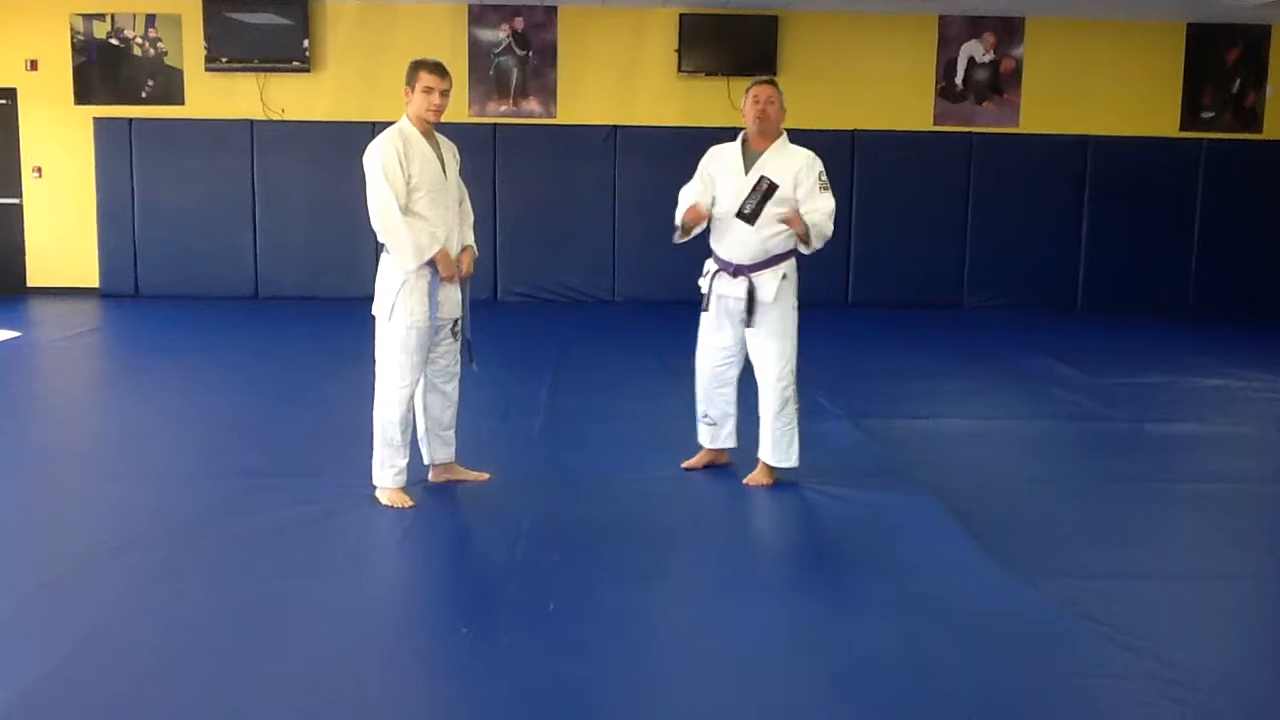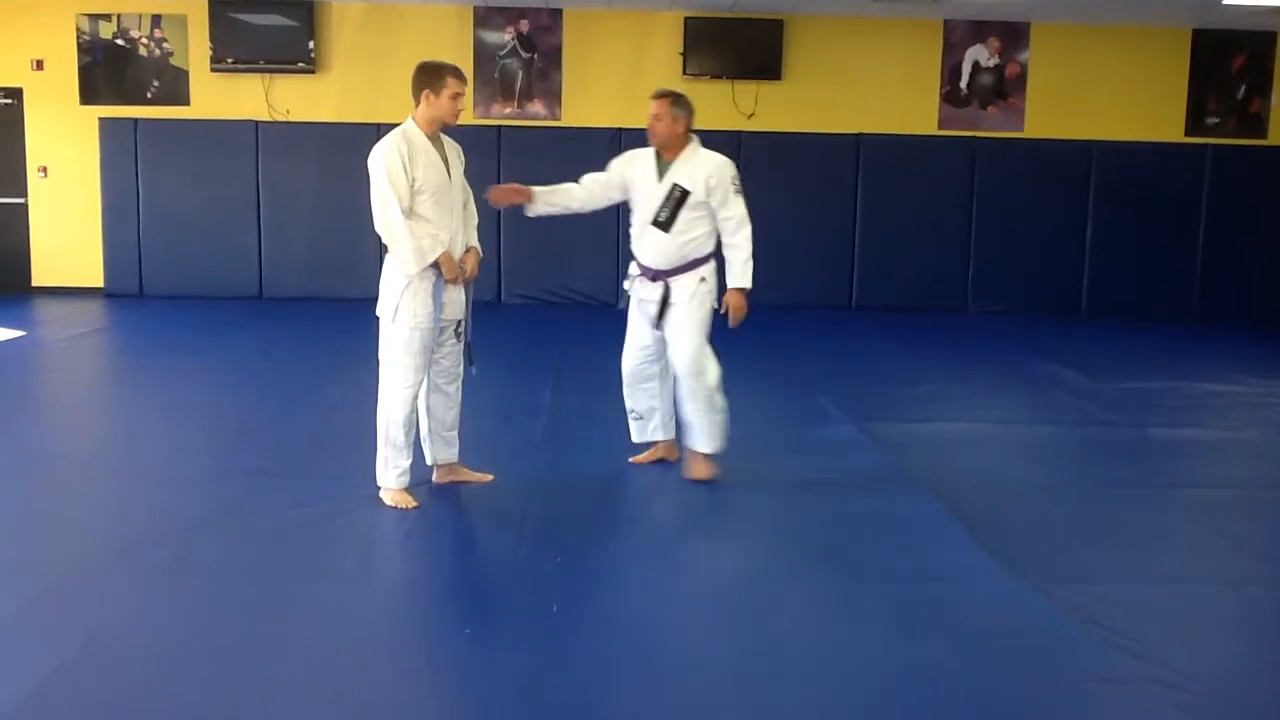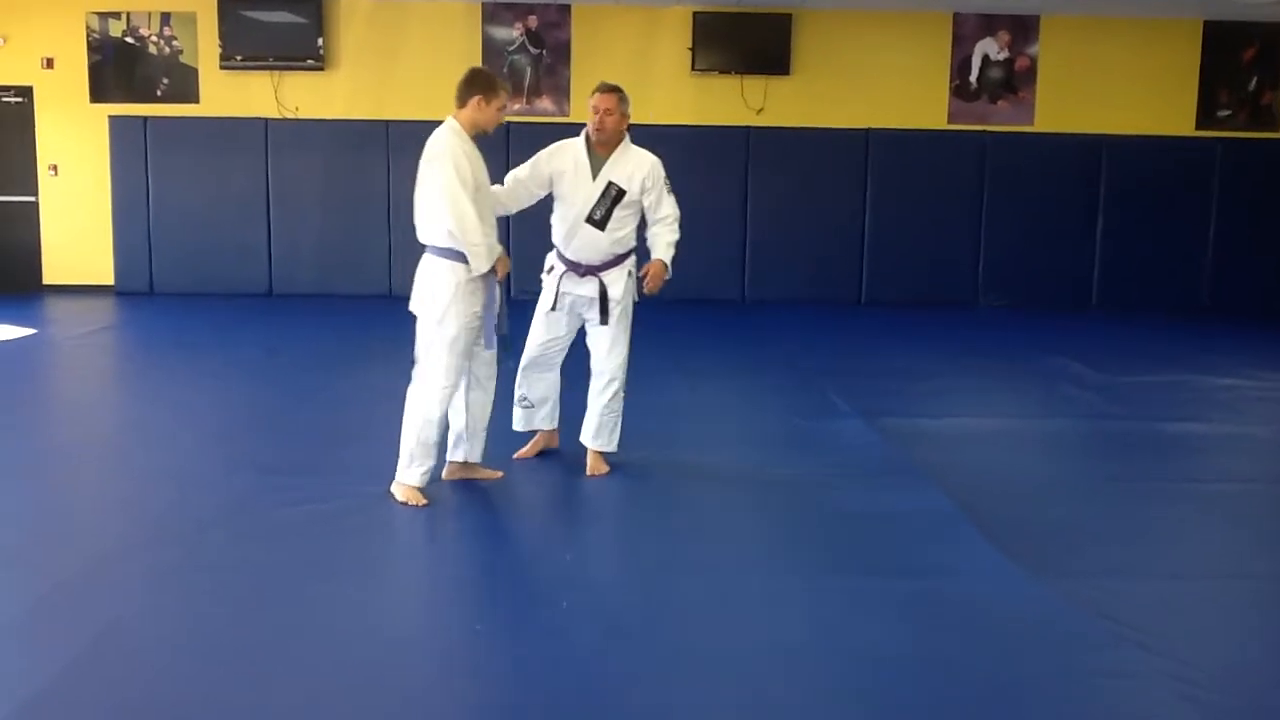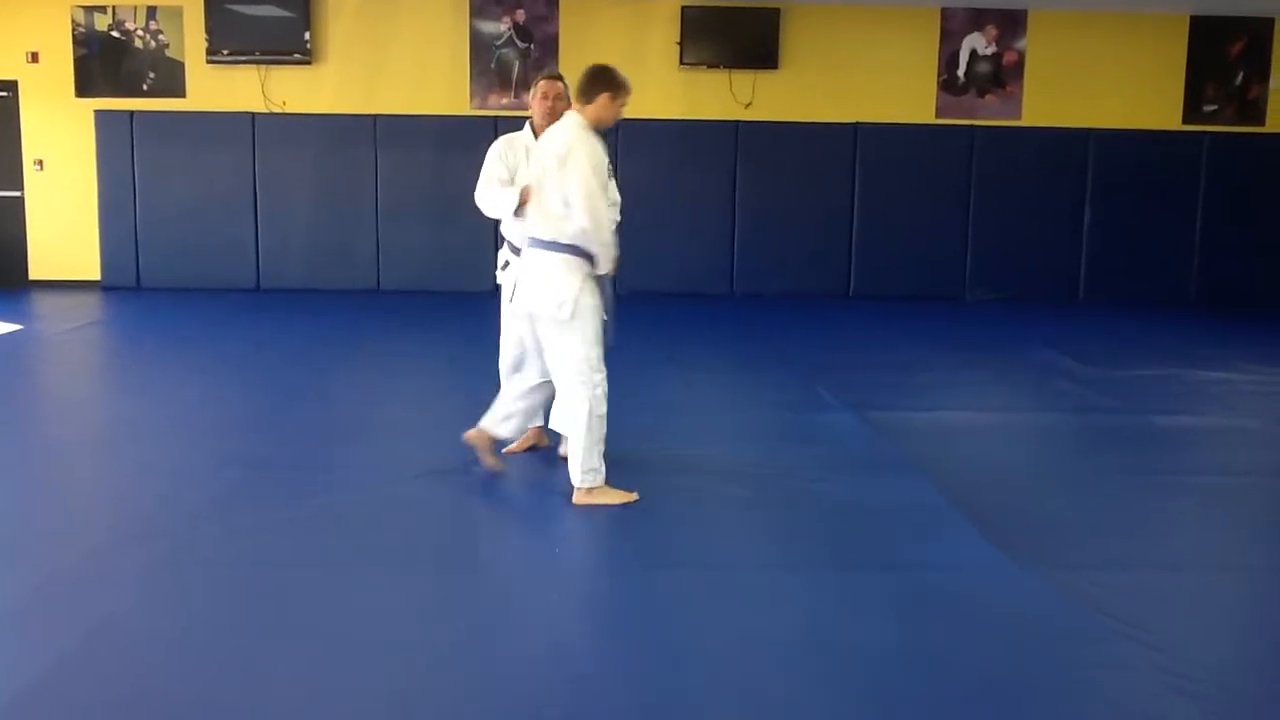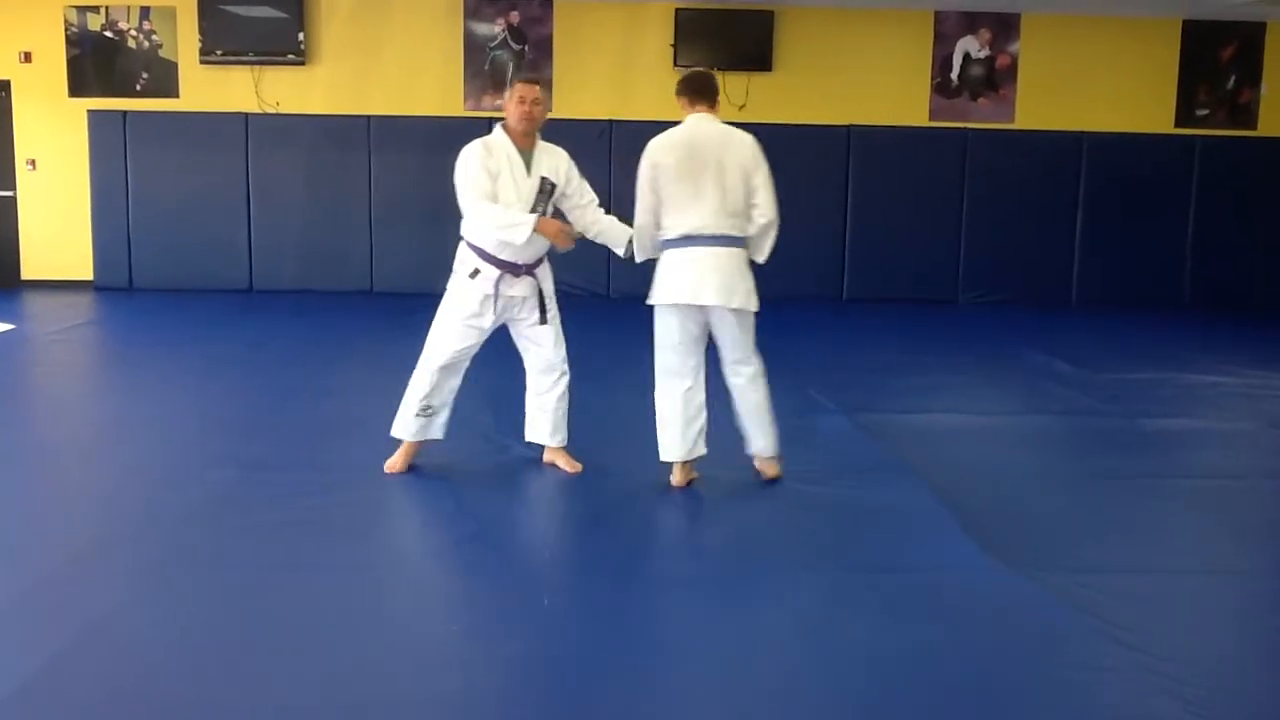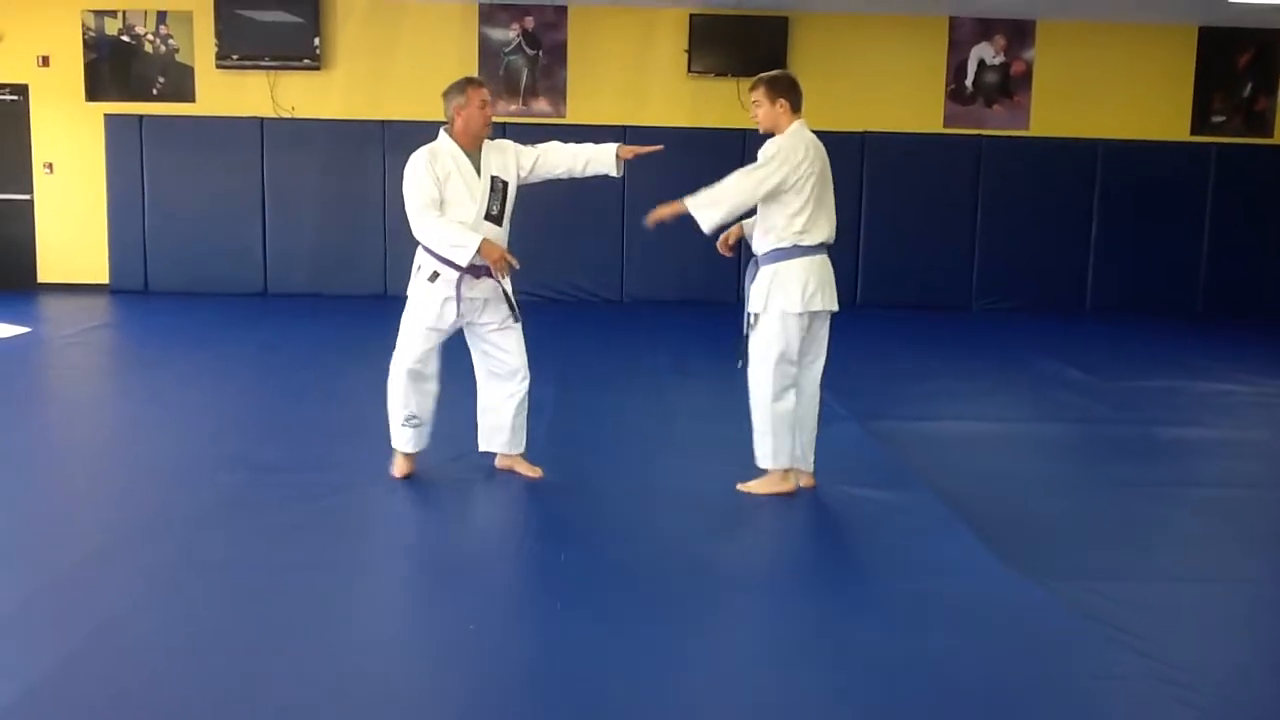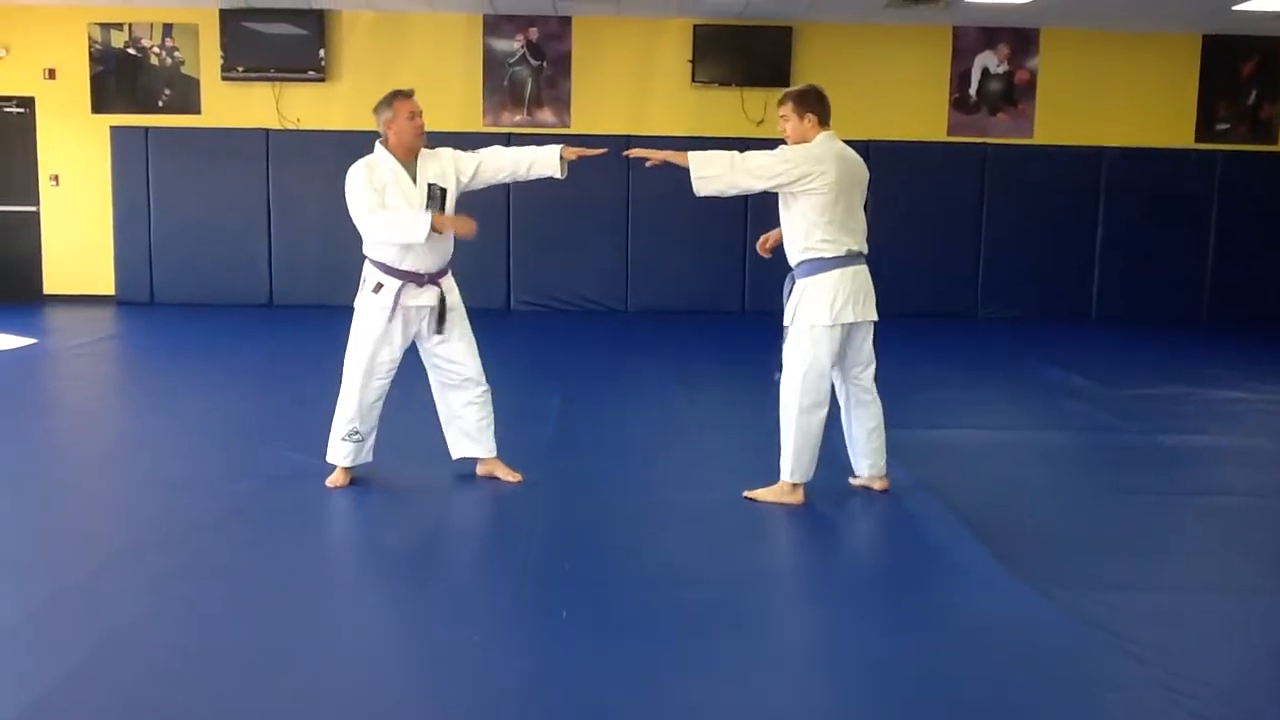
dt=0.7s
person 1, frame 1
left shoulder: (447, 148)
right shoulder: (389, 146)
right elbow: (388, 217)
left wrist: (466, 249)
right wrist: (435, 255)
left hip: (446, 280)
right hip: (408, 278)
left knee: (444, 376)
right knee: (399, 383)
left ankle: (442, 462)
right ankle: (389, 480)
person 1, frame 2
left shoulder: (451, 149)
right shoulder: (393, 149)
left elbow: (464, 207)
right elbow: (390, 220)
left wrist: (470, 250)
right wrist: (438, 258)
left hip: (451, 282)
right hip: (413, 280)
left knee: (447, 377)
right knee: (402, 383)
left ankle: (446, 462)
right ankle: (392, 480)
person 1, frame 3
left shoulder: (461, 144)
right shoulder: (449, 146)
right elbow: (457, 219)
left wrist: (492, 256)
right wrist: (492, 258)
left hip: (468, 274)
right hip: (451, 277)
left knee: (481, 373)
right knee: (436, 380)
left ankle: (463, 459)
right ankle: (408, 476)
person 1, frame 4
left shoulder: (555, 135)
right shoulder: (583, 143)
right elbow: (590, 216)
left wrist: (594, 254)
right wrist: (606, 259)
left hip: (540, 262)
right hip: (564, 270)
left knee: (544, 364)
right knee: (584, 378)
left ankle: (489, 429)
right ankle: (588, 484)
person 1, frame 5
left shoulder: (661, 145)
right shoulder: (744, 143)
left elbow: (645, 214)
right elbow: (766, 211)
left wrist: (657, 255)
right wrist: (749, 251)
left hip: (679, 264)
right hip: (727, 264)
left knee: (677, 370)
right knee: (743, 365)
left ankle: (680, 464)
right ankle: (766, 455)
person 1, frame 6
left shoulder: (789, 147)
right shoulder: (806, 146)
left elbow: (742, 186)
left wrist: (680, 206)
right wrist: (745, 228)
left hip: (787, 274)
right hip: (813, 271)
left knee: (770, 374)
right knee: (803, 377)
left ankle: (780, 471)
right ankle: (801, 467)
person 1, frame 7
left shoulder: (807, 159)
right shoulder: (851, 161)
left elbow: (740, 168)
left wrist: (668, 155)
right wrist: (787, 232)
left hip: (823, 286)
right hip: (853, 279)
left knee: (802, 384)
right knee: (858, 381)
left ankle: (791, 483)
right ankle: (874, 471)
person 2, frame 1
left shoulder: (801, 161)
right shoulder: (717, 157)
left elbow: (820, 215)
right elbow: (689, 202)
left wrist: (805, 230)
right wrist: (691, 215)
left hip: (770, 283)
right hip: (721, 280)
left knee: (774, 375)
right knee: (712, 367)
left ankle: (770, 460)
right ankle: (716, 447)
person 2, frame 2
left shoulder: (714, 167)
right shoulder: (633, 163)
left elbow: (737, 228)
right elbow: (587, 194)
left wrist: (737, 286)
right wrist: (530, 196)
left hip: (690, 285)
right hip: (646, 284)
left knee: (690, 365)
right knee: (639, 366)
left ankle: (702, 449)
right ankle: (663, 441)
person 2, frame 3
left shoulder: (645, 165)
right shoulder: (558, 155)
left elbow: (663, 218)
right elbow: (512, 191)
left wrist: (660, 258)
left hip: (611, 280)
right hip: (562, 275)
left knee: (609, 367)
right knee: (538, 355)
left ankle: (596, 448)
right ankle: (546, 432)
person 2, frame 4
right shoulder: (506, 146)
left elbow: (609, 208)
right elbow: (487, 197)
right wrist: (525, 194)
right hip: (520, 265)
right knee: (517, 352)
right ankle: (534, 428)
person 2, frame 5
left shoulder: (557, 159)
right shoulder: (477, 153)
left elbow: (586, 211)
right elbow: (477, 211)
left wrist: (630, 237)
right wrist: (537, 224)
left hip: (530, 278)
right hip: (479, 275)
left knee: (551, 363)
right knee: (442, 357)
left ankle: (553, 446)
right ankle: (410, 443)
person 2, frame 6
left shoulder: (506, 154)
right shoulder: (427, 160)
left elbow: (558, 158)
right elbow: (425, 222)
left wrist: (615, 152)
right wrist: (479, 245)
left hip: (489, 283)
right hip: (440, 280)
left knee: (509, 370)
right knee: (412, 362)
left ankle: (507, 451)
right ankle: (407, 449)
person 2, frame 7
left shoulder: (445, 161)
right shoulder: (364, 171)
left elbow: (500, 162)
right elbow: (373, 224)
left wrist: (558, 153)
right wrist: (432, 222)
left hip: (437, 292)
right hip: (386, 292)
left knee: (465, 375)
right knee: (364, 378)
left ankle: (485, 458)
right ankle: (345, 462)
